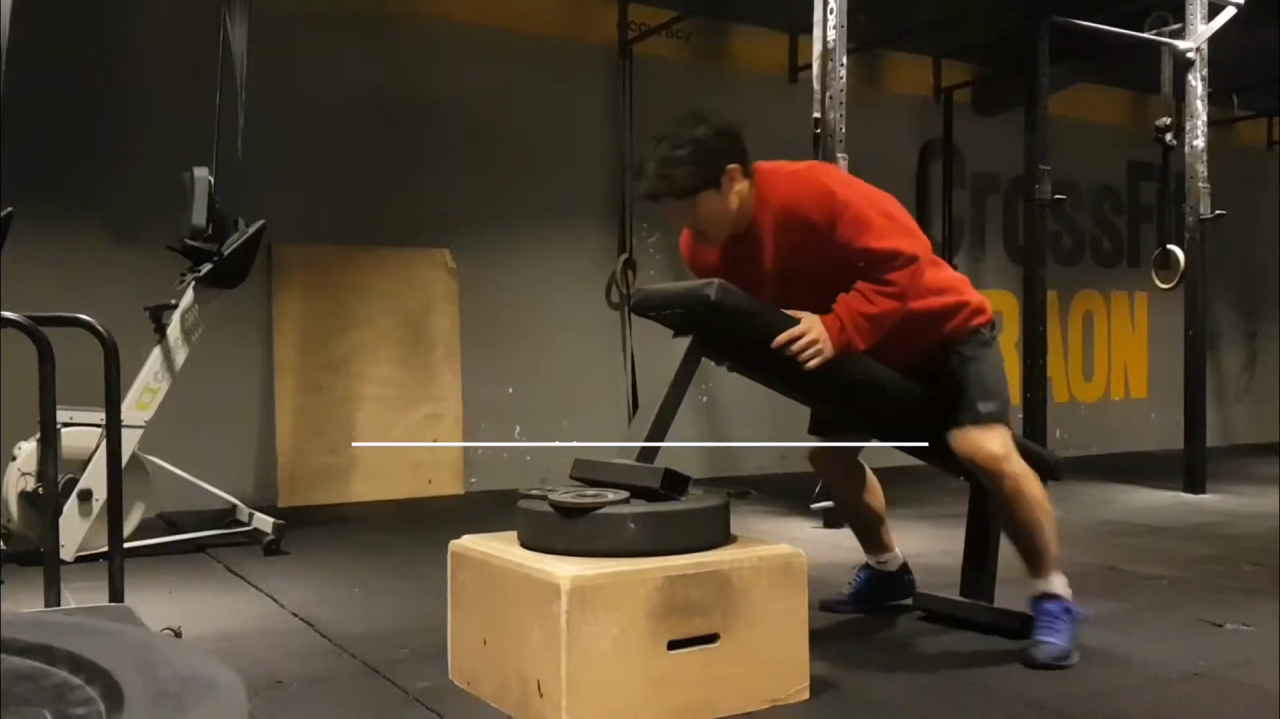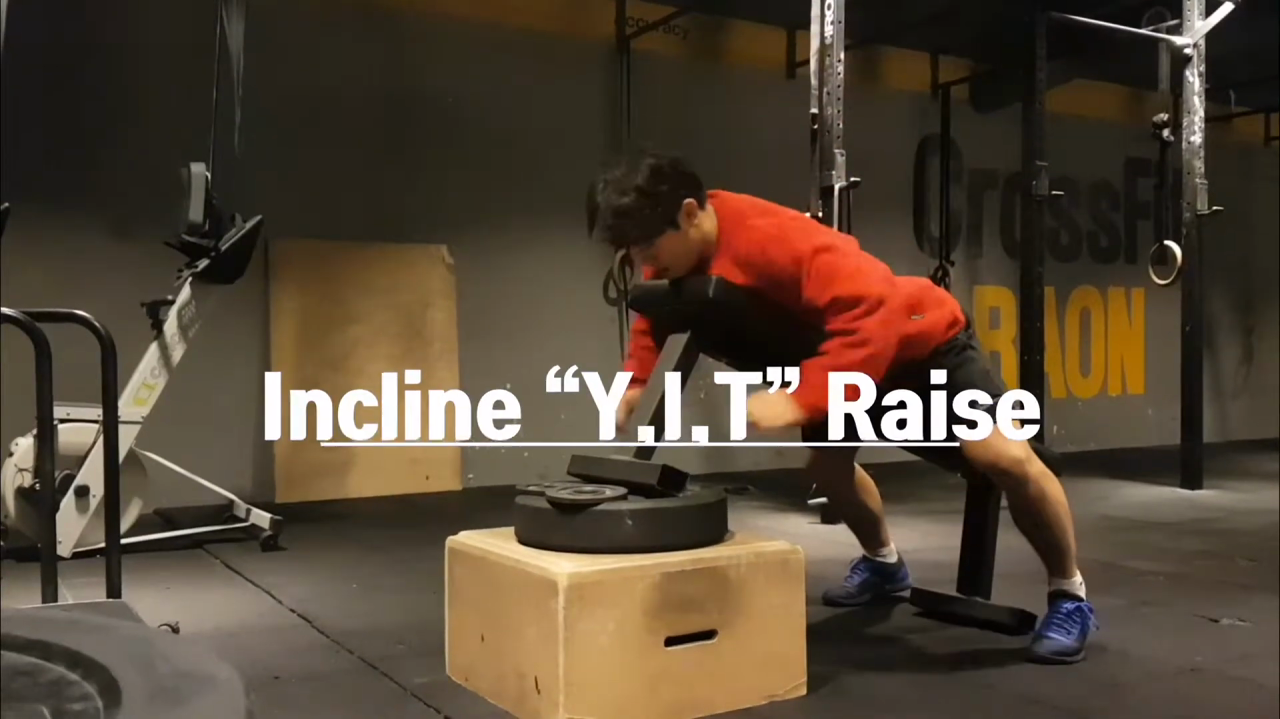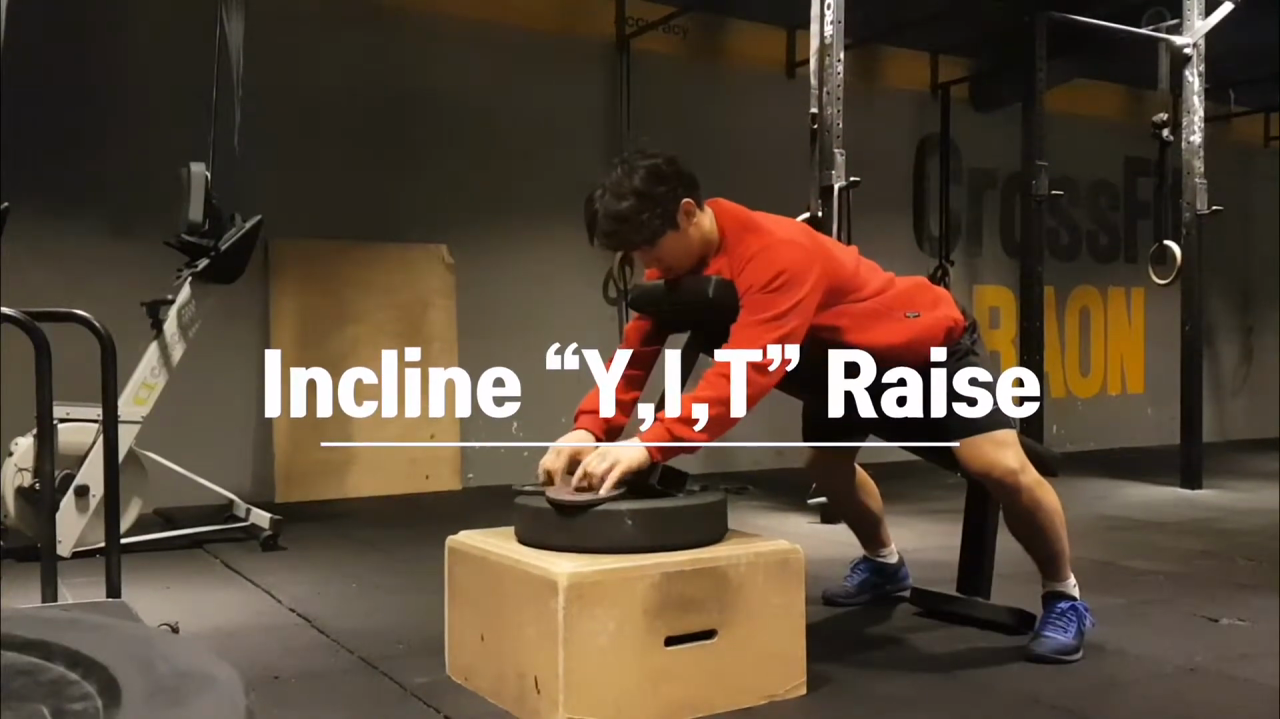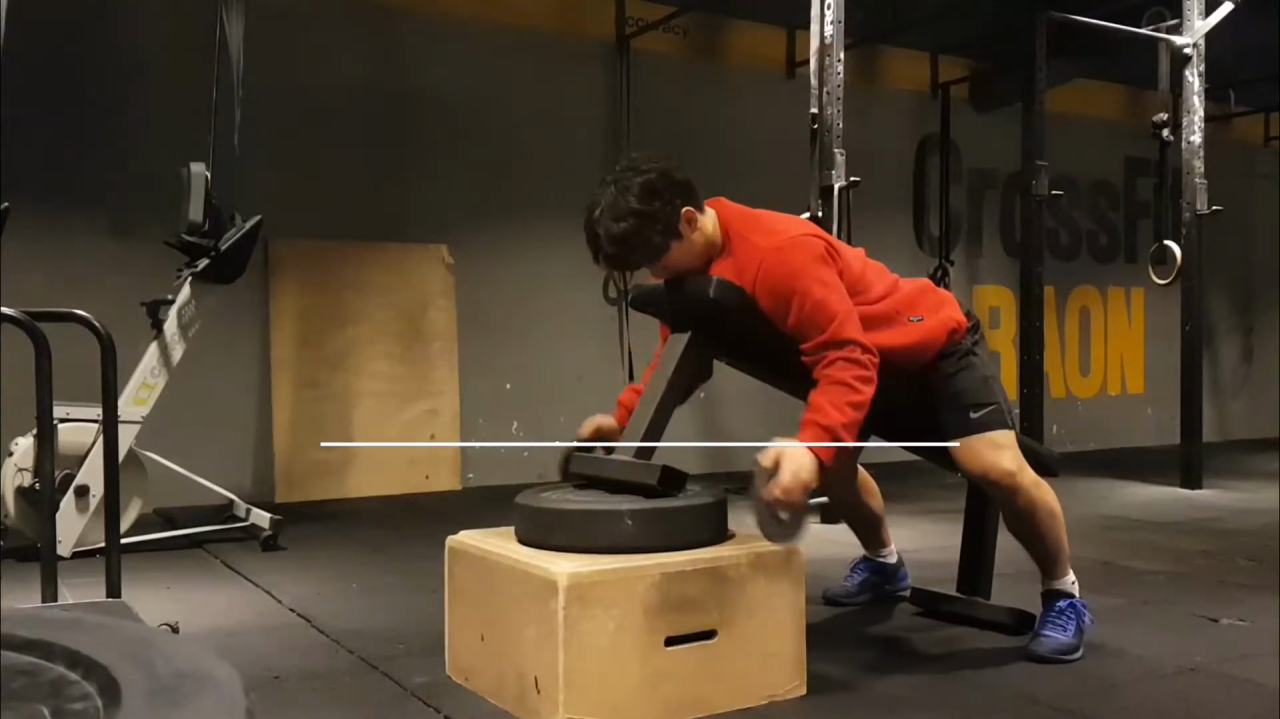
dt=0.7s
person 1, frame 1
left shoulder: (811, 191)
right shoulder: (702, 247)
left elbow: (902, 257)
left wrist: (837, 329)
left hip: (944, 329)
right hip: (869, 351)
left knee: (987, 452)
right knee: (828, 454)
left ankle: (1051, 595)
right ankle: (886, 570)
person 1, frame 2
left shoulder: (773, 237)
right shoulder: (676, 259)
left elbow: (873, 314)
right elbow: (652, 326)
left wrist: (801, 399)
right wrist: (635, 384)
left hip: (924, 342)
right hip: (850, 358)
left knee: (1006, 459)
right knee: (825, 462)
left ankle: (1070, 596)
right ankle: (883, 562)
person 1, frame 3
left shoulder: (776, 253)
right shoulder: (678, 264)
left elbow: (748, 371)
right elbow: (636, 353)
left wrist: (649, 444)
right wrist: (589, 429)
left hip: (928, 341)
left knee: (1000, 468)
right knee: (825, 461)
left ankle: (1064, 599)
right ankle: (884, 563)
person 1, frame 4
left shoulder: (782, 252)
right shoulder: (688, 266)
left elbow: (847, 358)
left wrist: (811, 444)
right wrist: (624, 417)
left hip: (932, 343)
right hip: (864, 353)
left knee: (996, 467)
right knee: (827, 464)
left ankle: (1063, 596)
right ankle: (884, 563)
